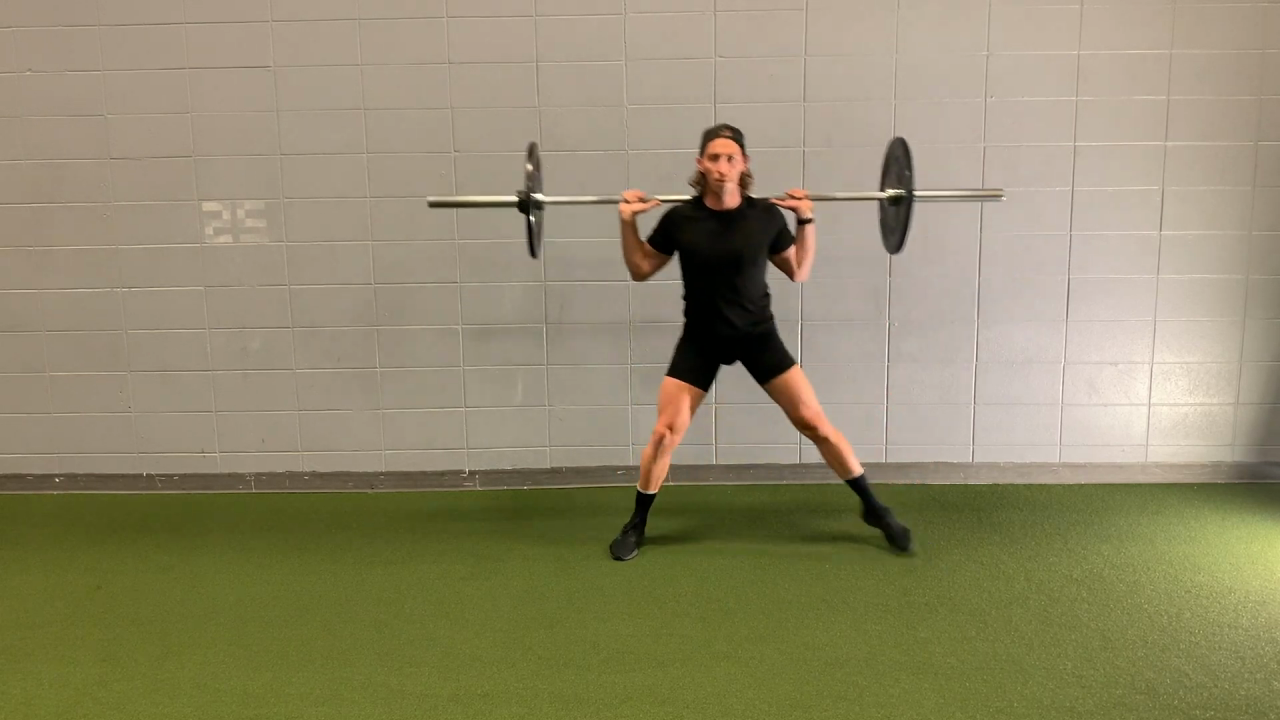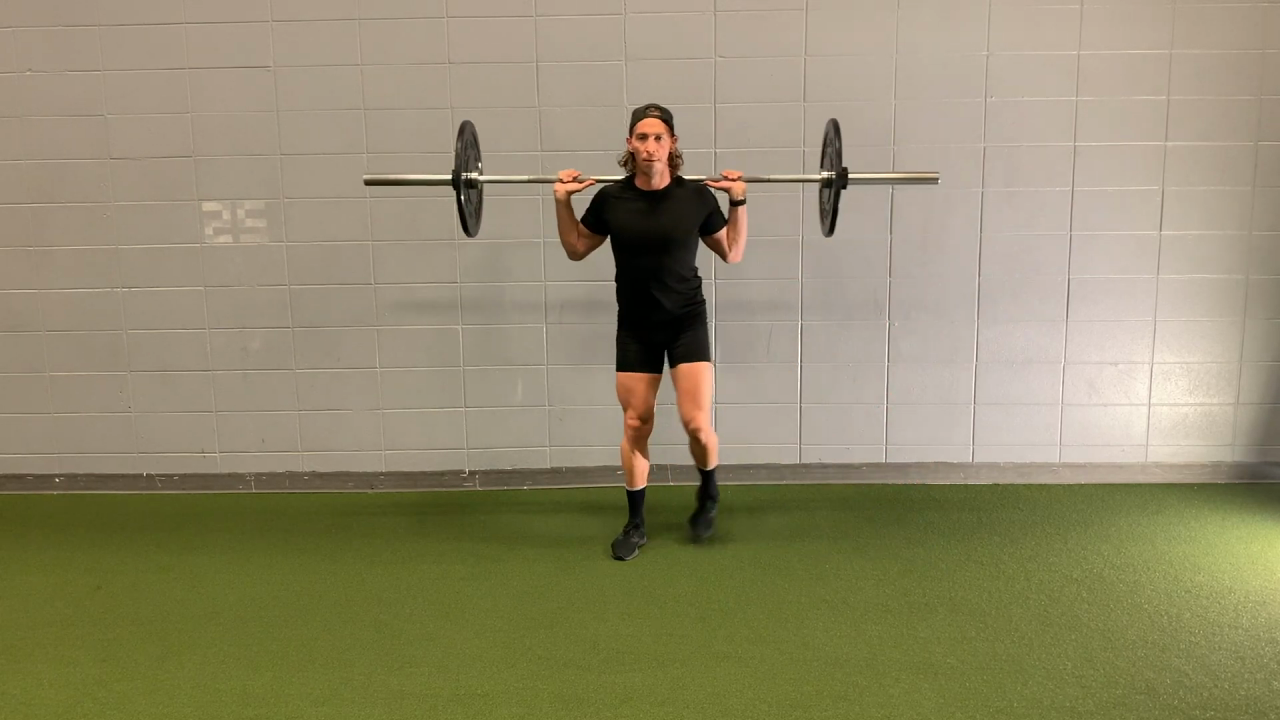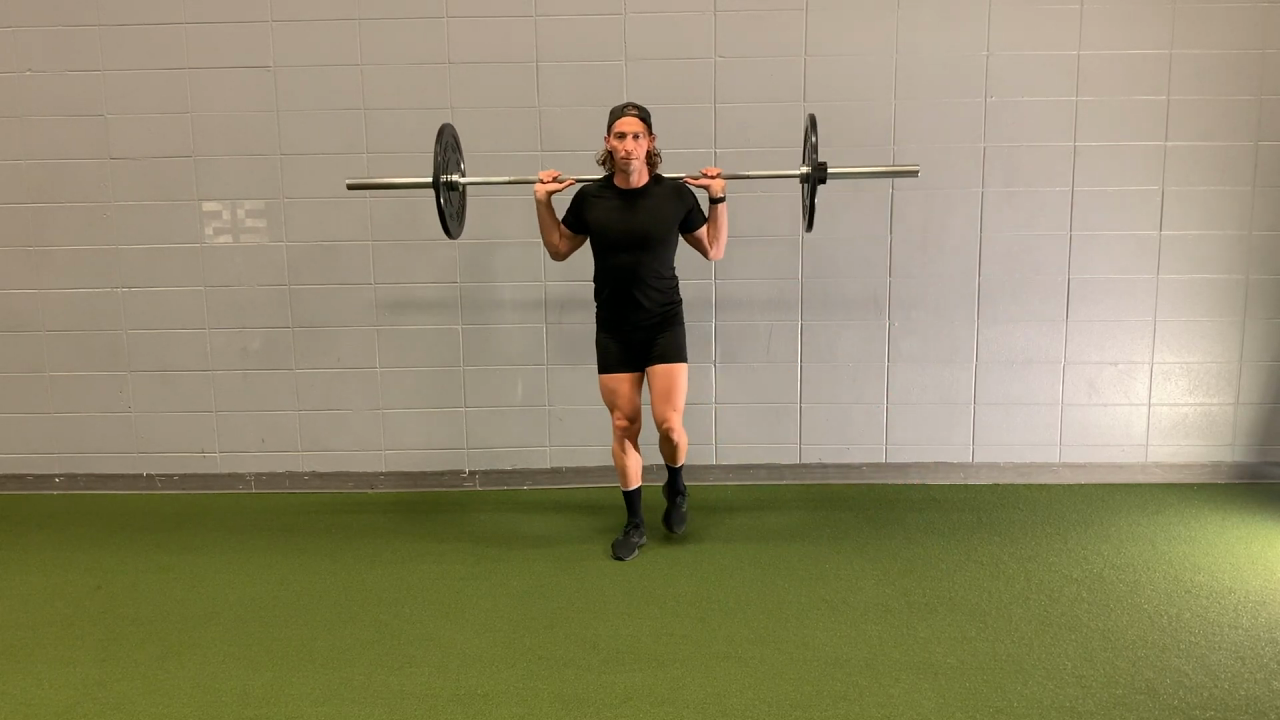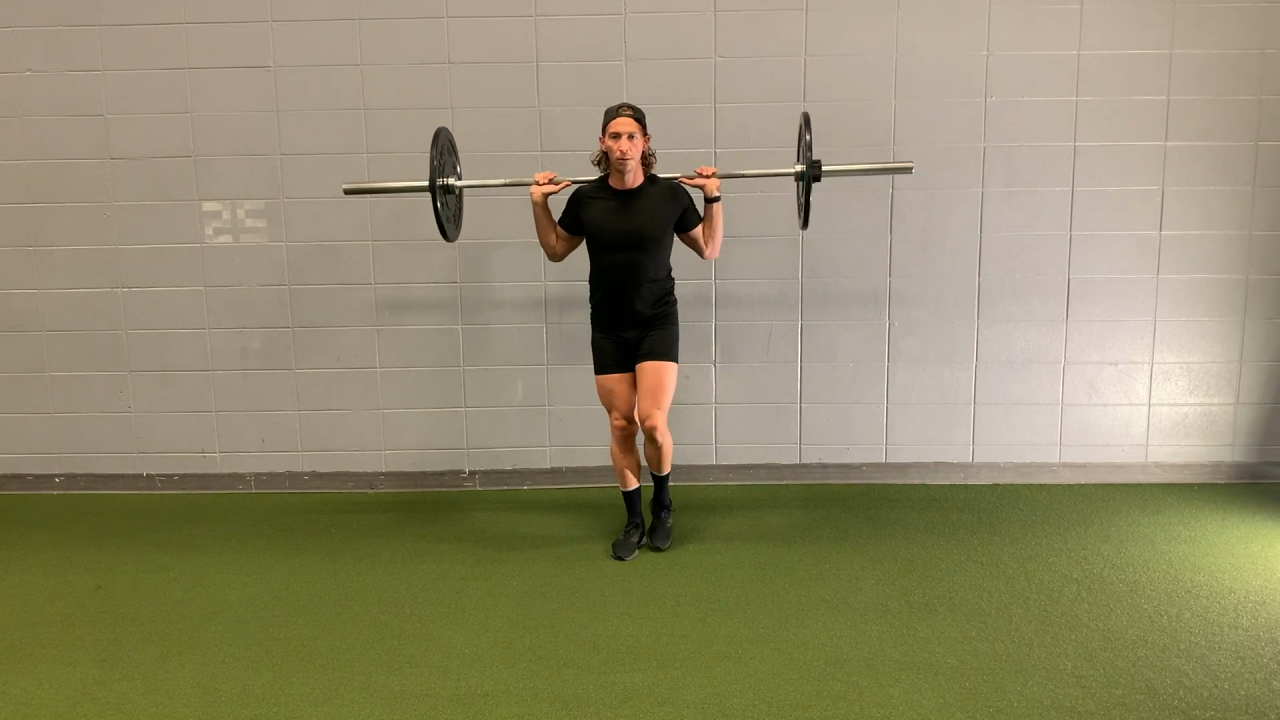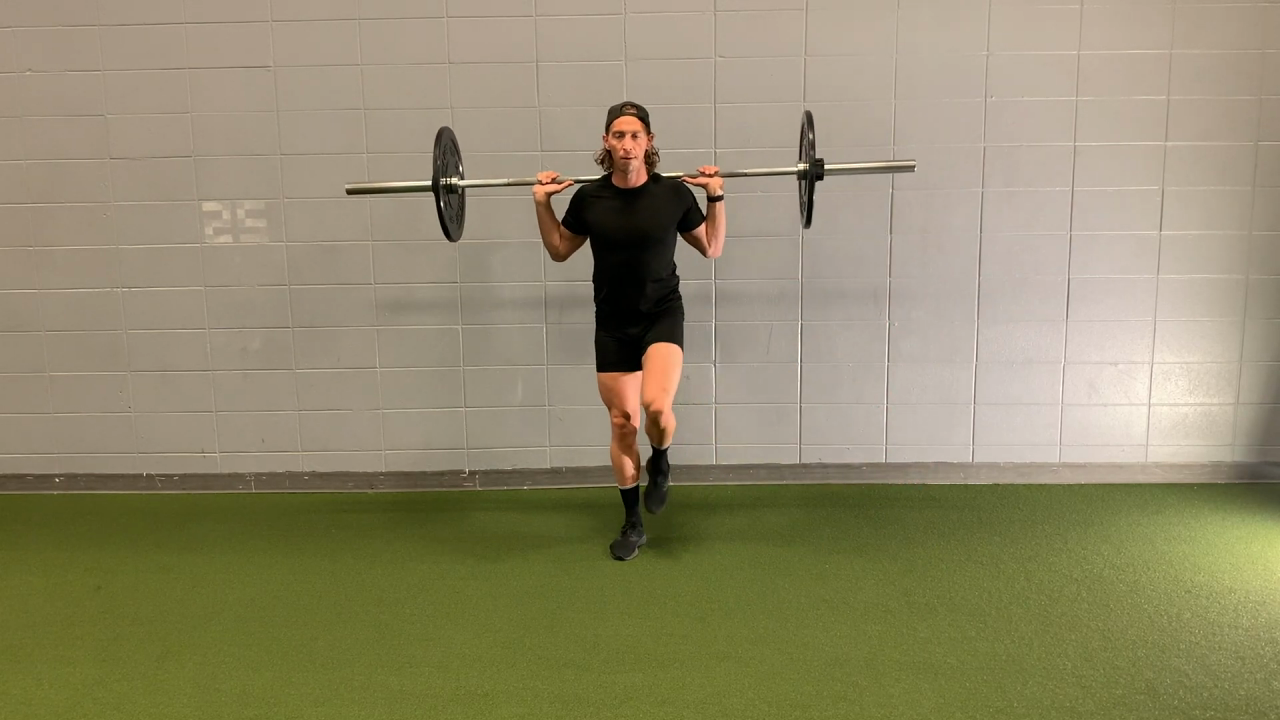
dt=0.4s
person 1, frame 1
left shoulder: (765, 215)
right shoulder: (680, 218)
left elbow: (798, 272)
right elbow: (641, 271)
left wrist: (806, 220)
right wrist: (628, 223)
left hip: (757, 335)
right hip: (700, 339)
left knee: (814, 424)
right knee: (665, 431)
left ankle: (875, 510)
right ankle: (636, 524)
person 1, frame 2
left shoulder: (697, 197)
right shoulder: (610, 199)
left elbow: (732, 253)
right elbow: (576, 249)
left wrist: (738, 202)
right wrist: (562, 201)
left hip: (686, 320)
right hip: (635, 326)
left knee: (696, 422)
right knee: (635, 424)
left ankle: (708, 490)
right ankle: (635, 523)
person 1, frame 3
left shoulder: (676, 195)
right shoulder: (589, 198)
left elbow: (713, 250)
right elbow: (558, 250)
left wrist: (718, 198)
right wrist: (542, 201)
left hip: (664, 322)
right hip: (613, 328)
left knee: (669, 423)
right knee: (624, 425)
left ankle: (676, 488)
right ankle: (634, 523)
person 1, frame 4
left shoulder: (671, 195)
right shoulder: (584, 199)
left elbow: (709, 249)
right elbow: (556, 251)
left wrist: (713, 198)
right wrist: (539, 204)
left hip: (657, 322)
right hip: (608, 327)
left knee: (653, 423)
right knee: (622, 426)
left ankle: (663, 503)
right ankle: (633, 522)
person 1, frame 5
left shoulder: (674, 194)
right shoulder: (588, 198)
left elbow: (711, 248)
right elbow: (559, 250)
left wrist: (716, 197)
right wrist: (542, 203)
left hip: (662, 316)
right hip: (612, 323)
left knee: (657, 406)
right knee: (622, 423)
left ankle: (659, 460)
right ankle: (632, 524)
